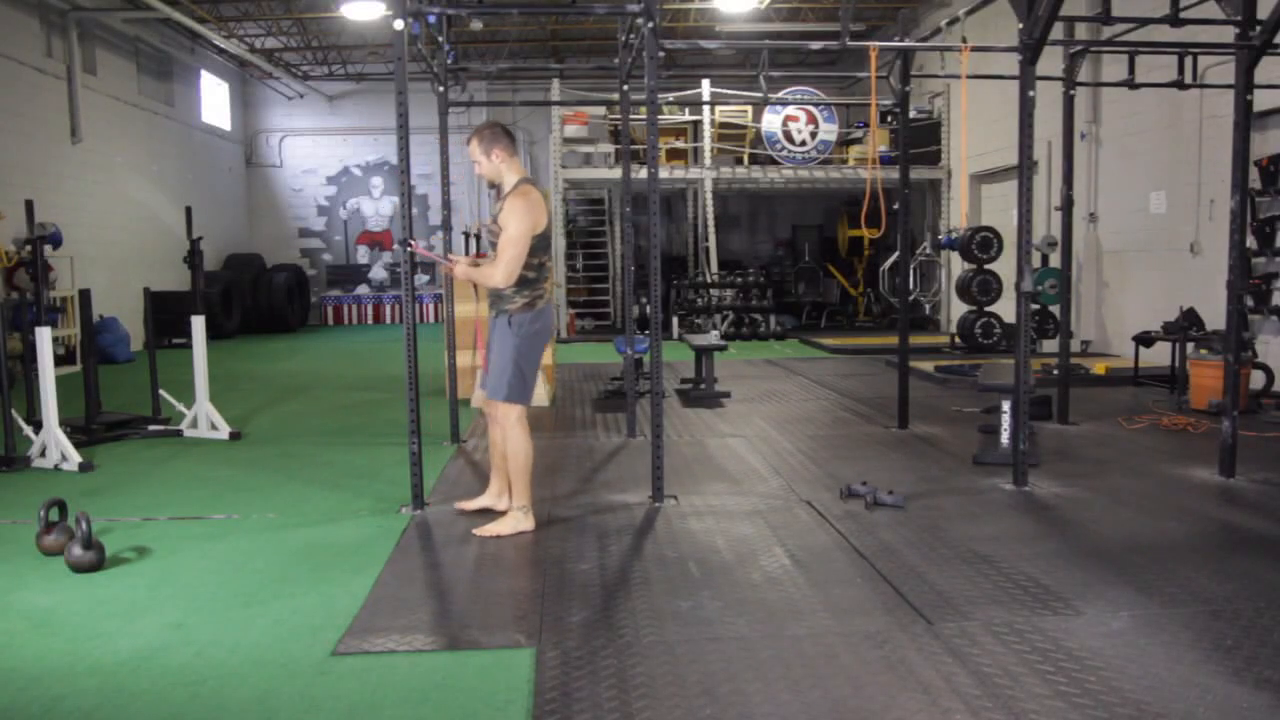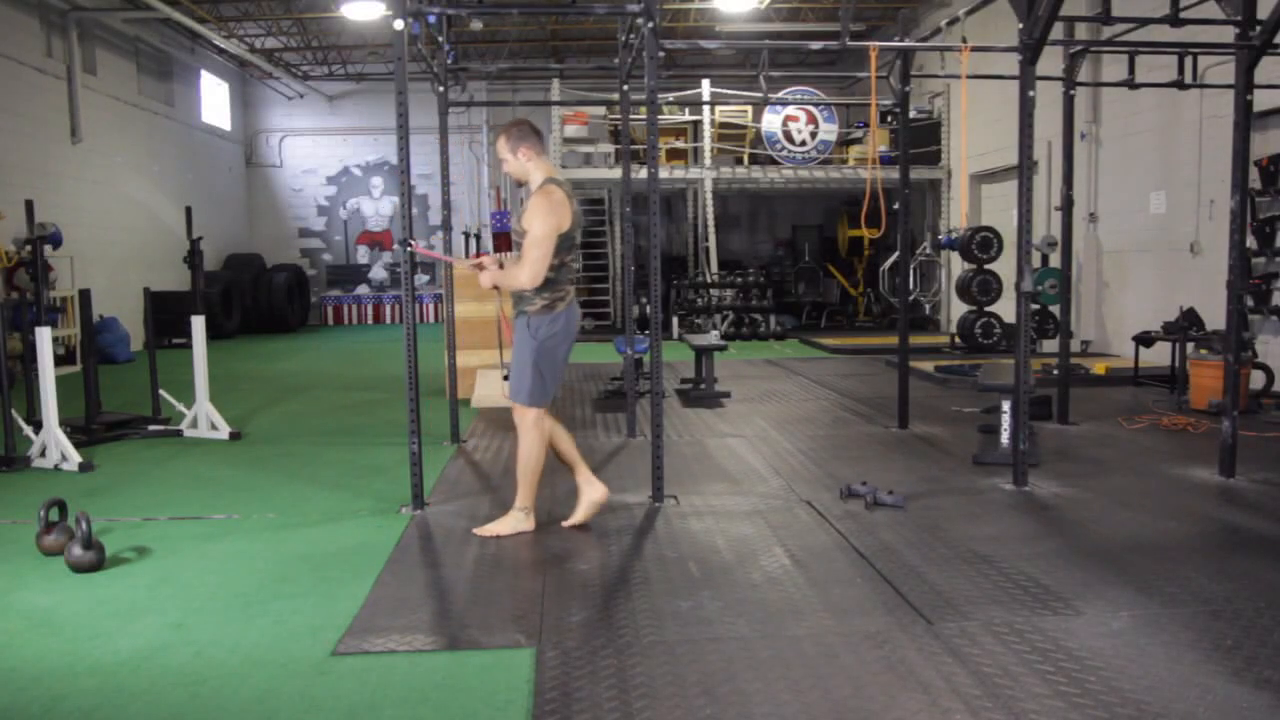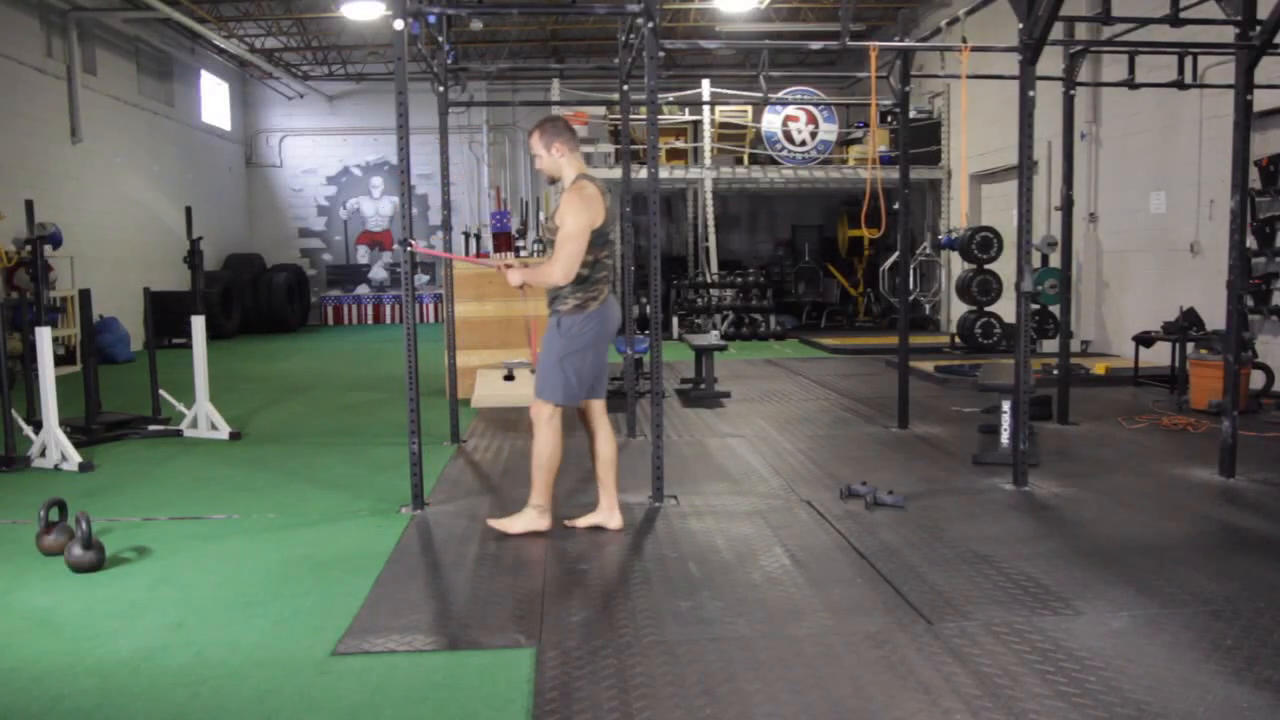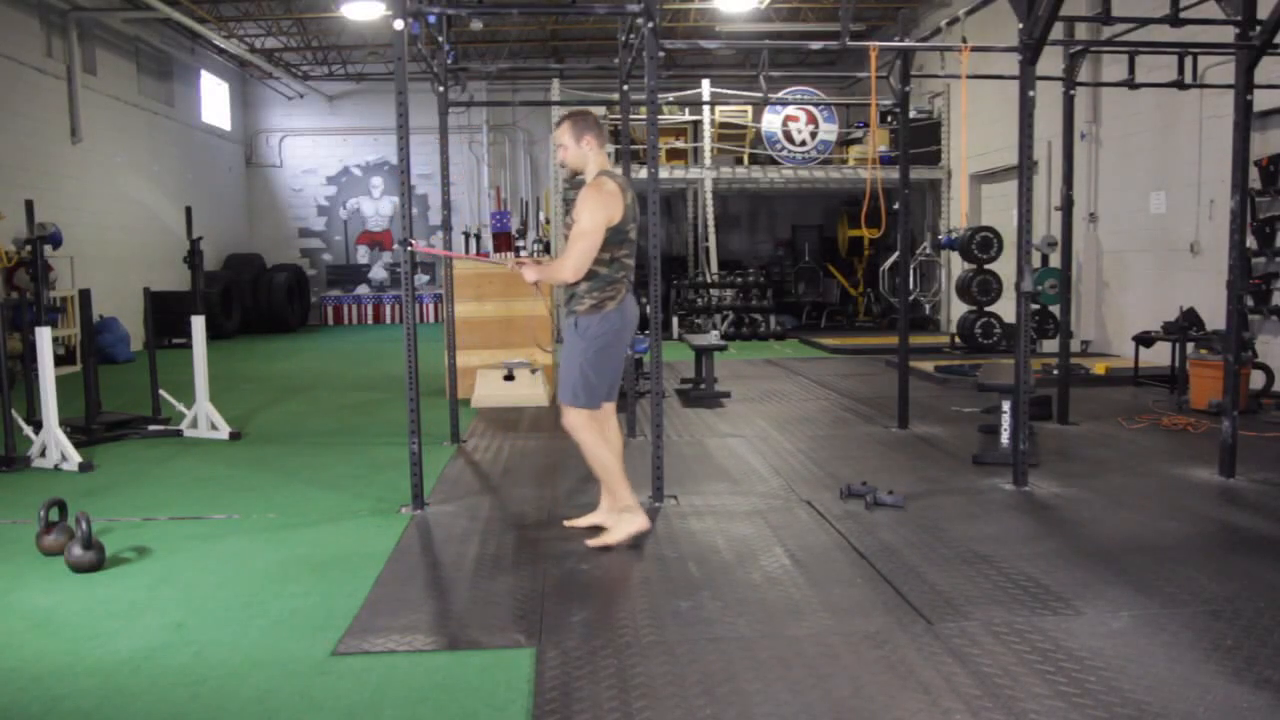
dt=0.3s
person 1, frame 1
left shoulder: (521, 201)
right shoulder: (519, 195)
left elbow: (503, 275)
left wrist: (467, 272)
right wrist: (474, 263)
left hip: (521, 317)
right hip: (512, 315)
left knee: (508, 413)
right knee: (493, 405)
left ankle: (520, 513)
right ankle: (500, 491)
person 1, frame 2
left shoulder: (545, 200)
right shoulder: (555, 192)
left elbow: (530, 276)
left wrist: (494, 278)
right wrist: (501, 265)
left hip: (543, 318)
right hip: (547, 315)
left knee: (527, 415)
right knee: (530, 410)
left ankle: (522, 513)
right ankle: (588, 484)
person 1, frame 3
left shoulder: (578, 196)
right shoulder: (590, 190)
left elbow: (561, 273)
left wrist: (522, 276)
right wrist: (531, 268)
left hip: (578, 317)
right hip: (593, 311)
left knee: (545, 411)
right knee: (593, 411)
left ankle: (536, 510)
right ankle: (608, 508)
person 1, frame 4
left shoulder: (596, 192)
right shoulder: (615, 186)
left elbow: (573, 268)
left wrist: (538, 273)
right wrist: (546, 266)
left hip: (595, 316)
right hip: (612, 310)
left knee: (578, 418)
right knee: (602, 413)
left ankle: (629, 510)
right ankle: (609, 508)
